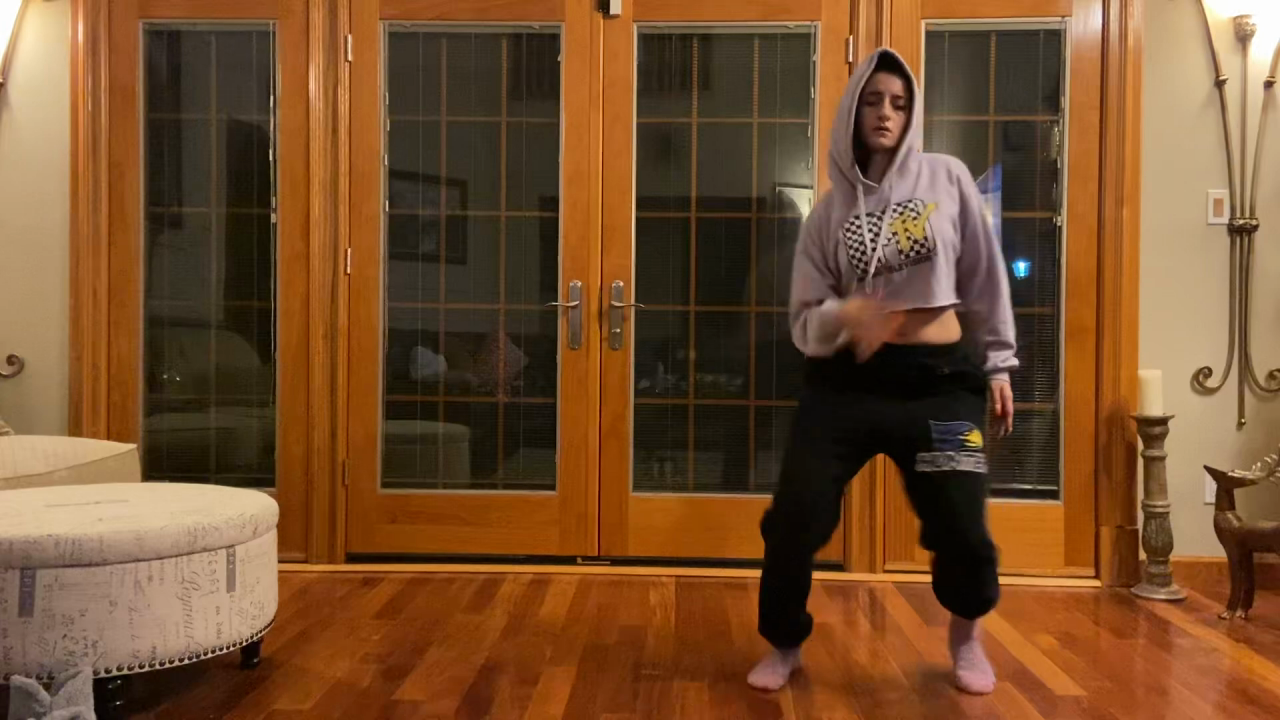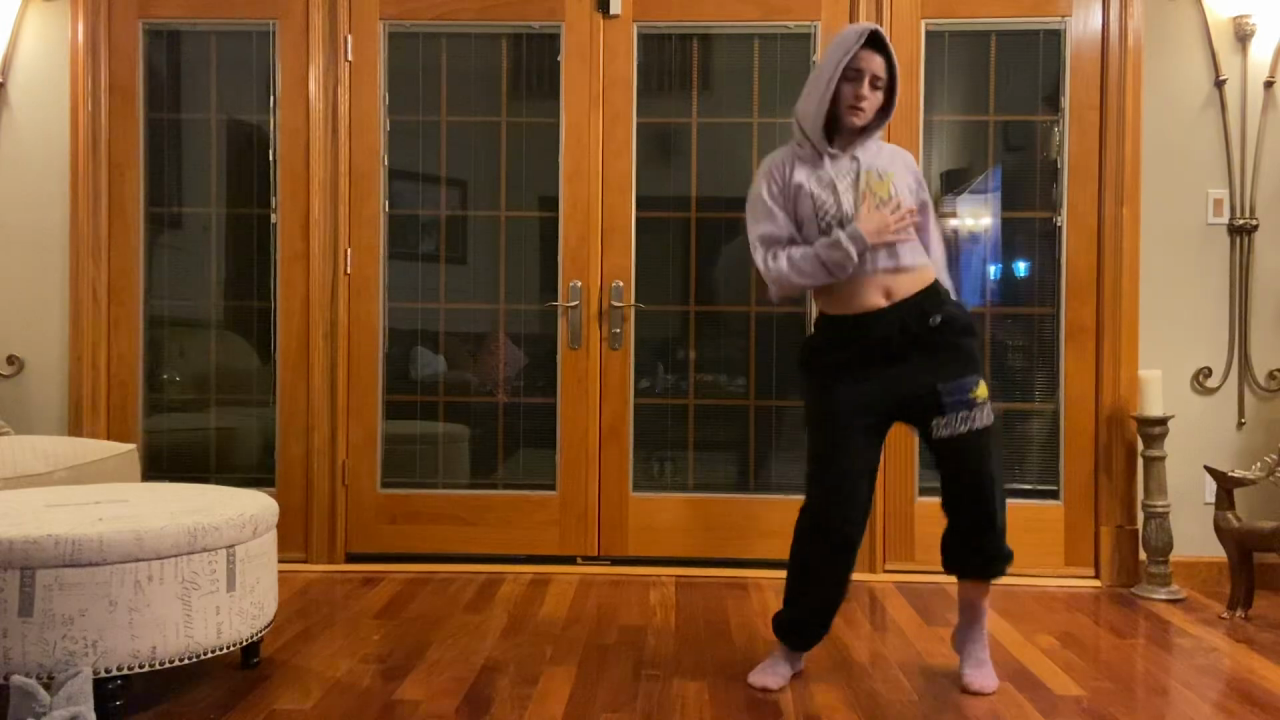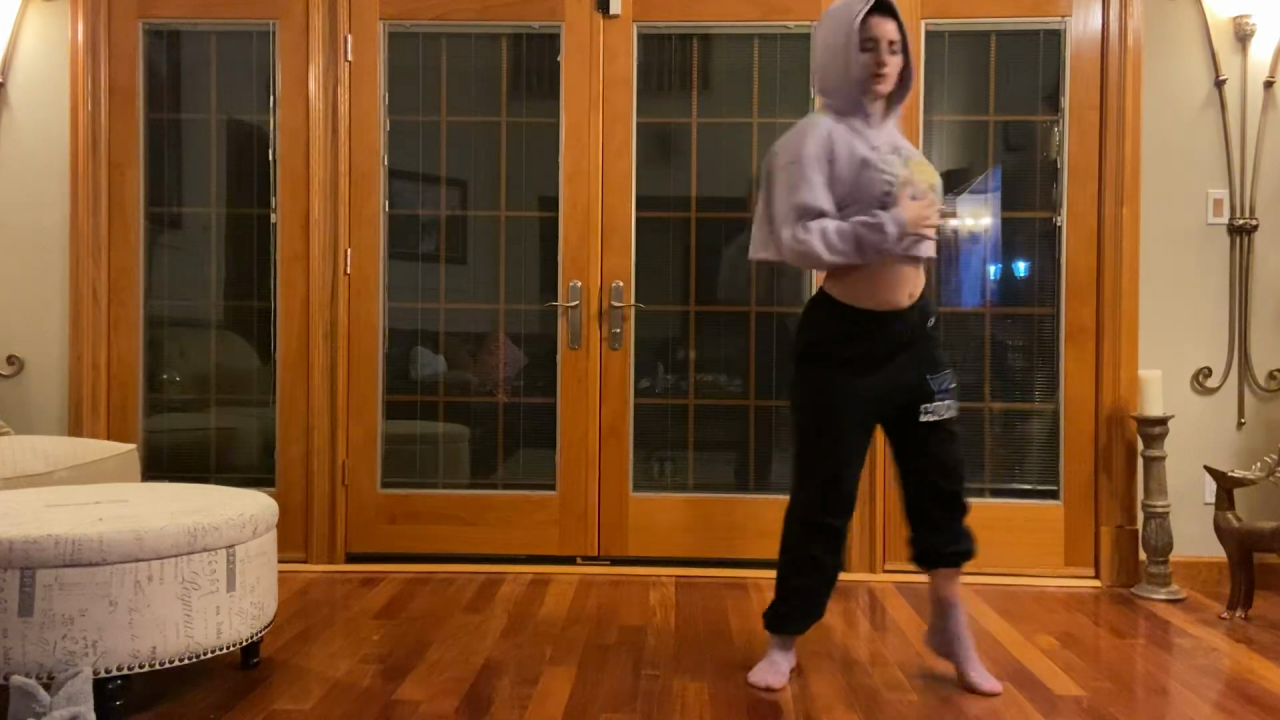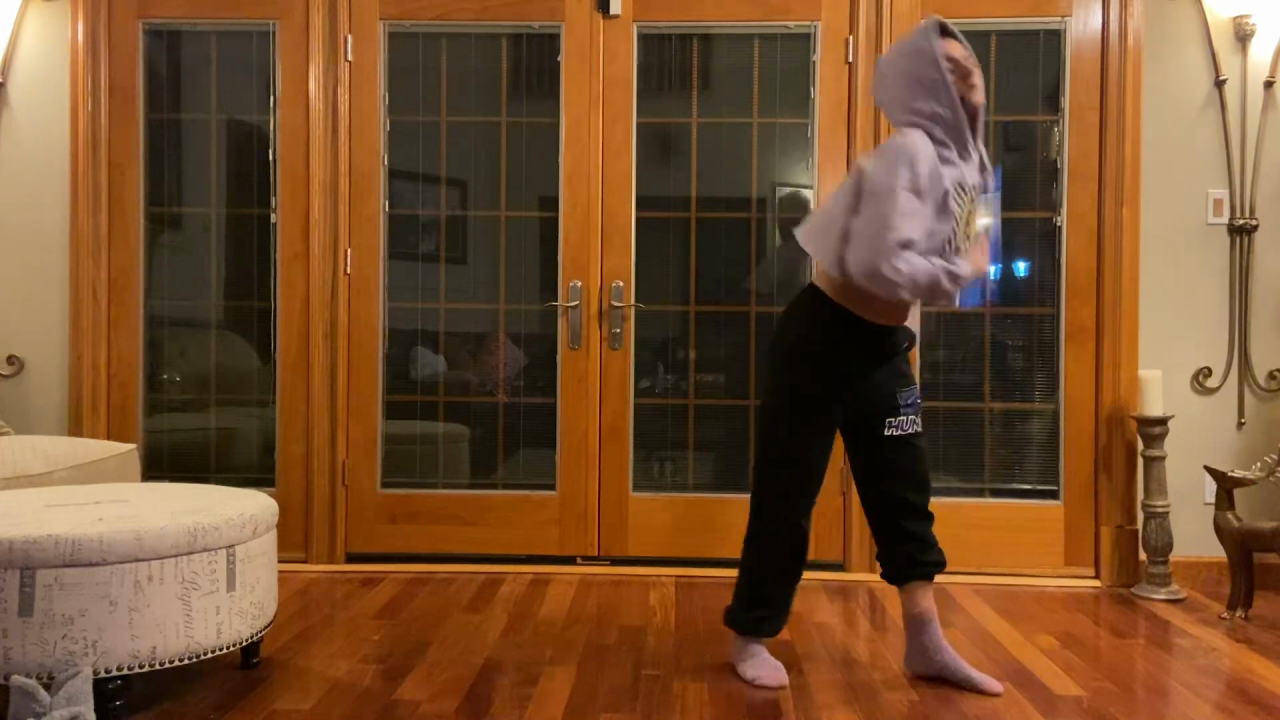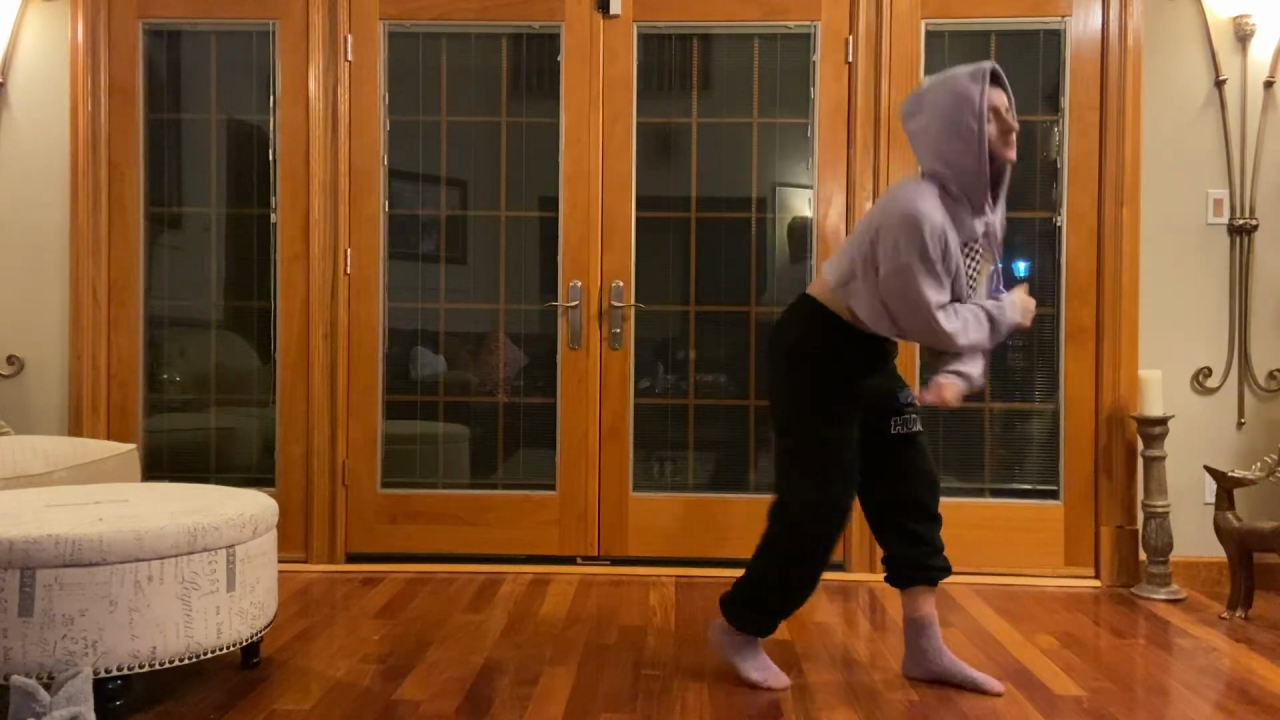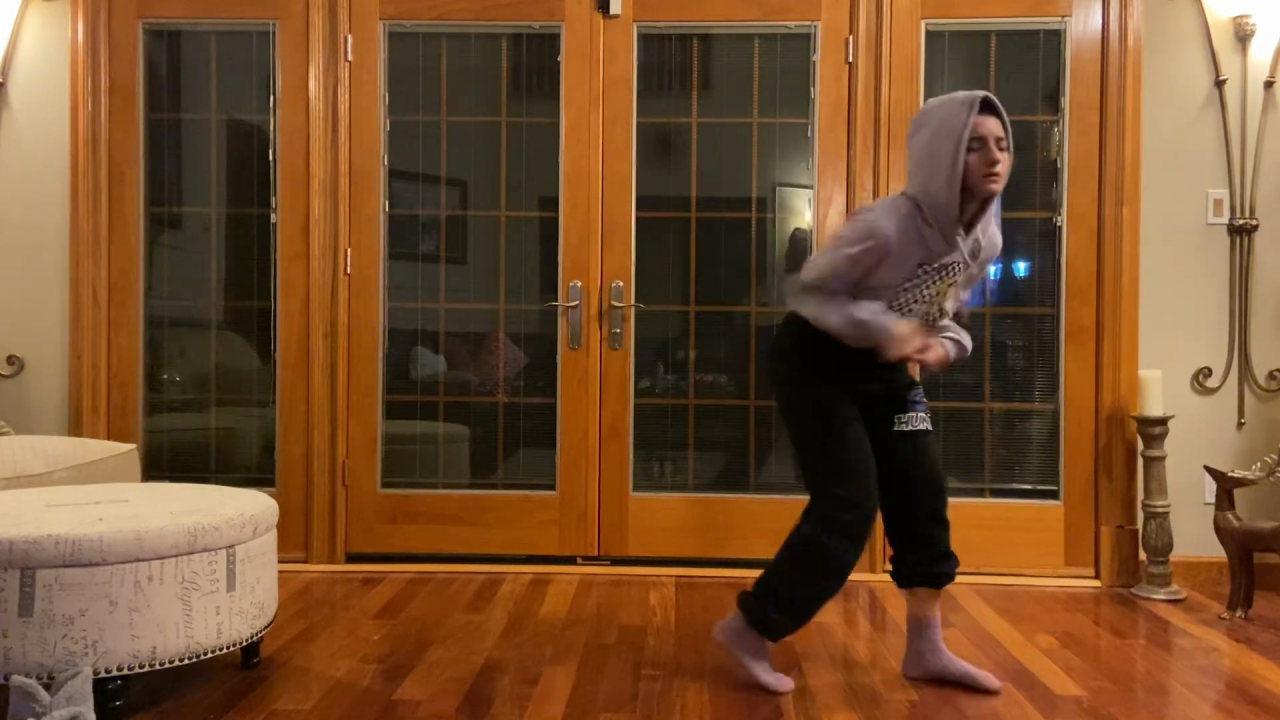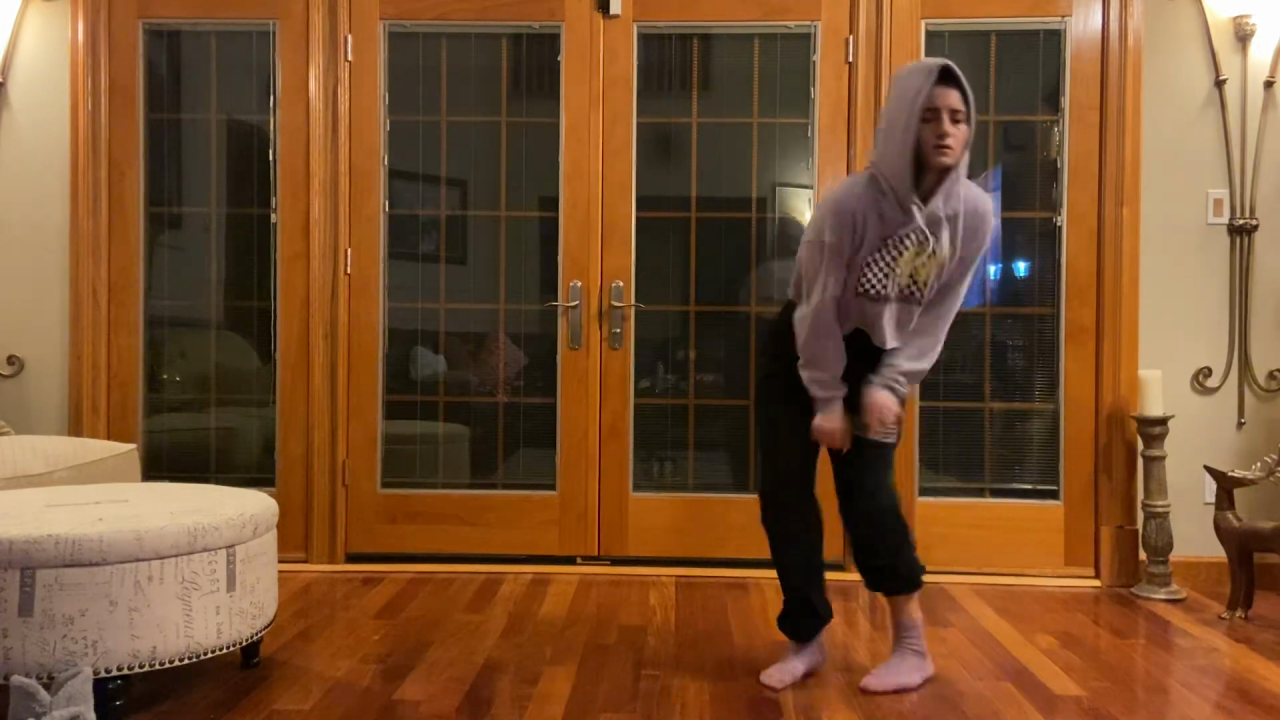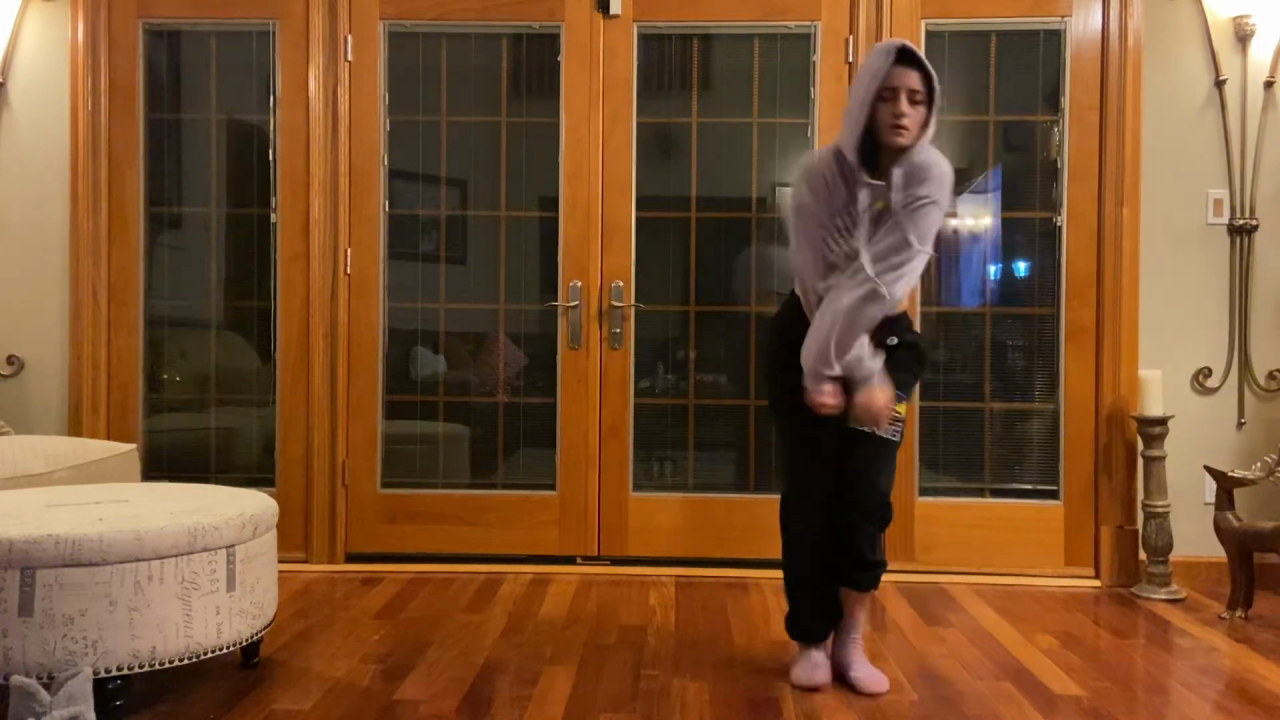
dt=0.2s
person 1, frame 1
left shoulder: (946, 178)
right shoulder: (828, 214)
left elbow: (986, 275)
right elbow: (807, 324)
left wrist: (999, 363)
right wrist: (838, 319)
left hip: (938, 378)
right hip: (848, 380)
left knee: (961, 532)
right knee: (796, 514)
left ankle: (965, 641)
right ankle: (783, 644)
person 1, frame 2
left shoulder: (896, 162)
right shoulder: (783, 171)
right elbow: (775, 269)
left wrist: (966, 333)
right wrist: (851, 242)
left hip: (931, 331)
right hip: (846, 352)
left knee: (976, 489)
right knee: (835, 510)
left ankle: (972, 636)
right ankle: (793, 644)
person 1, frame 3
left shoulder: (892, 137)
right shoulder: (814, 137)
right elbow: (800, 238)
right wrist: (890, 226)
left hip: (911, 333)
right hip: (841, 338)
left knee: (938, 479)
right knee: (824, 495)
left ankle: (951, 631)
right ankle: (784, 639)
person 1, frame 4
left shoulder: (959, 158)
right shoulder: (911, 153)
right elbow: (888, 267)
right wrist: (961, 270)
left hip: (881, 349)
right hip: (823, 340)
left knee: (904, 491)
right knee: (786, 493)
left ankle: (926, 646)
right ankle: (750, 637)
person 1, frame 5
left shoulder: (984, 210)
right shoulder: (916, 209)
left elbow: (965, 308)
right elbow: (932, 321)
left wrist: (959, 374)
right wrist: (1006, 312)
left hip: (869, 356)
right hip: (819, 349)
left knee: (912, 490)
right knee: (819, 501)
left ankle: (924, 648)
right ankle: (740, 629)
person 1, frame 6
left shoulder: (985, 238)
right shoulder: (886, 226)
right elbow: (809, 292)
left wrist: (945, 341)
right wrist: (884, 326)
left hip: (880, 366)
right hip: (817, 359)
left knee: (921, 490)
right knee: (848, 501)
left ankle: (925, 648)
right ankle: (750, 627)
person 1, frame 7
left shoulder: (973, 211)
right shoulder: (851, 203)
left elbow: (934, 312)
right elbow: (817, 310)
left wrist: (891, 385)
right wrist: (826, 402)
left hip: (880, 359)
right hip: (803, 352)
left knee: (870, 497)
right knee: (786, 491)
left ankle: (911, 646)
right ankle: (806, 638)
person 1, frame 8
left shoulder: (931, 175)
right shoulder: (821, 174)
left elbow: (884, 279)
right elbow: (822, 284)
left wrist: (828, 366)
right wrist: (861, 375)
left hip: (885, 340)
right hip: (804, 337)
left knee: (863, 492)
right knee: (807, 492)
left ankle: (853, 640)
right ankle: (813, 638)
